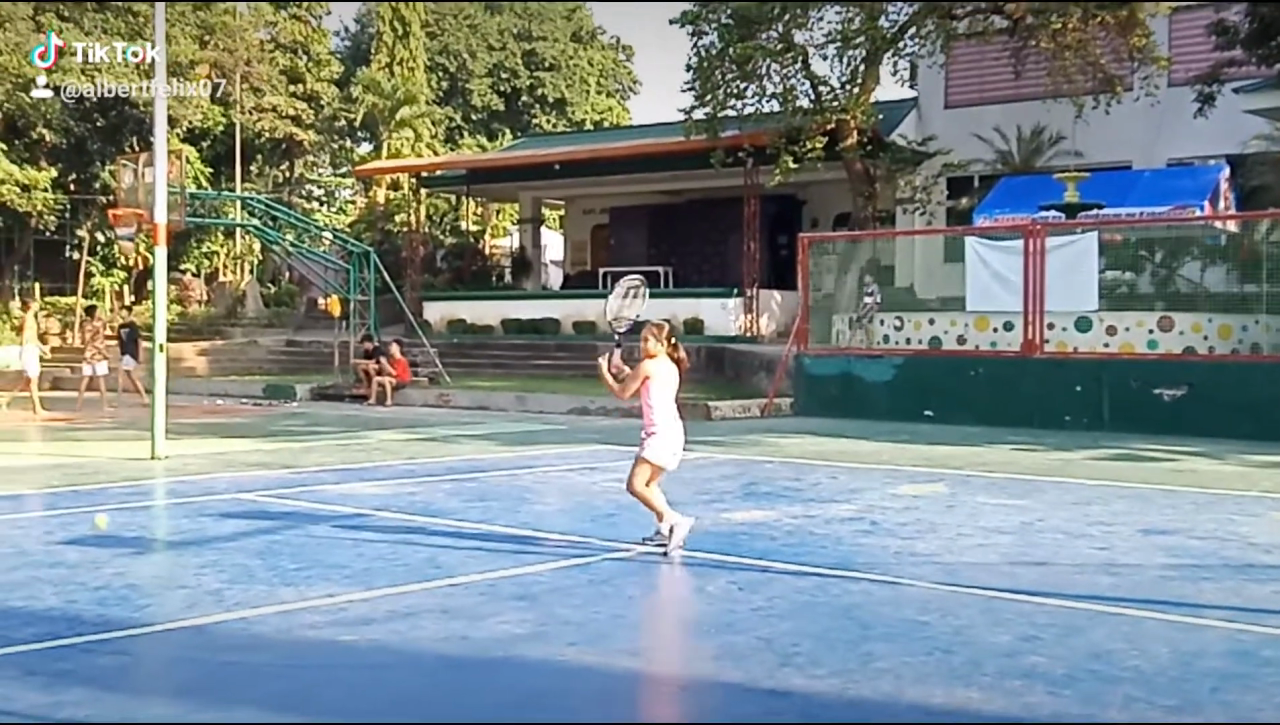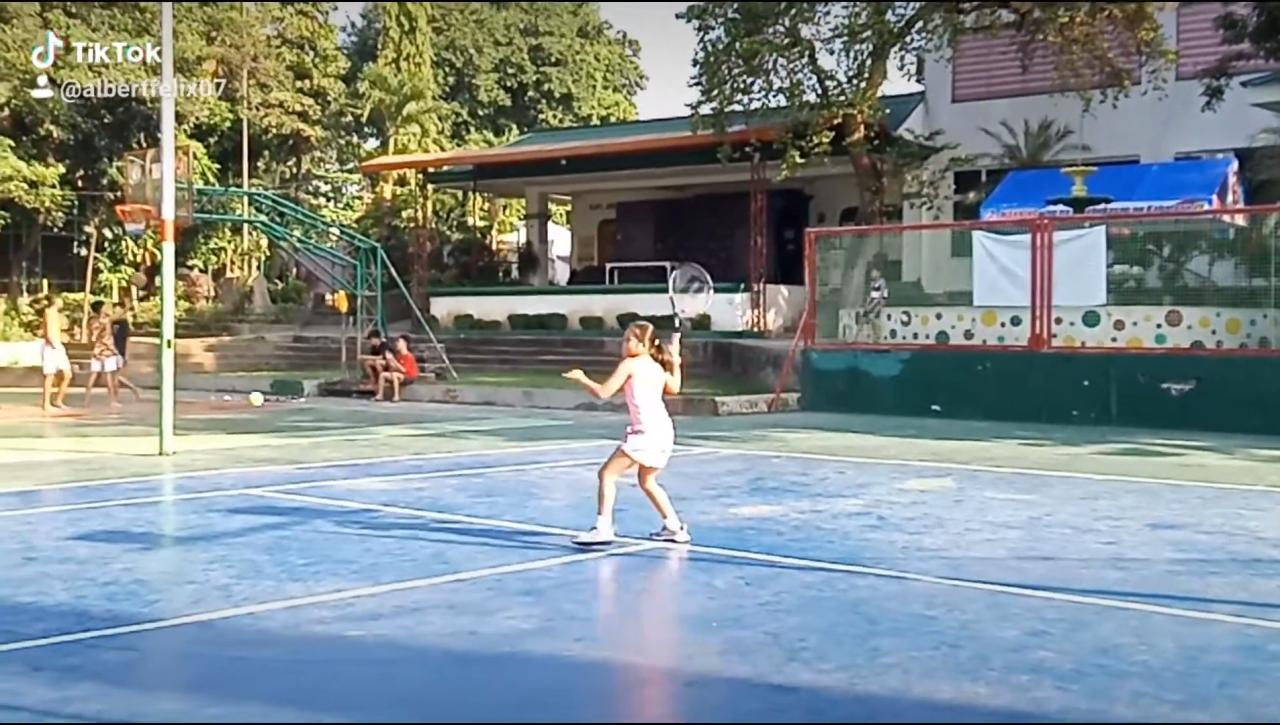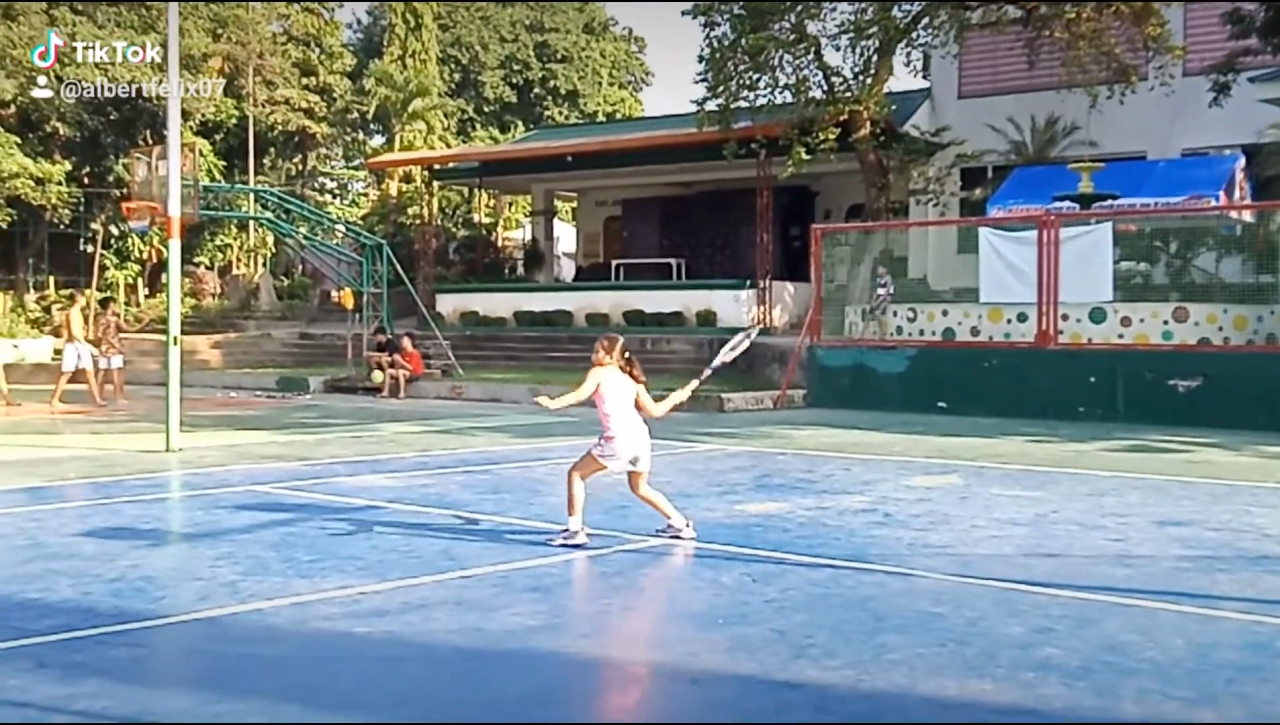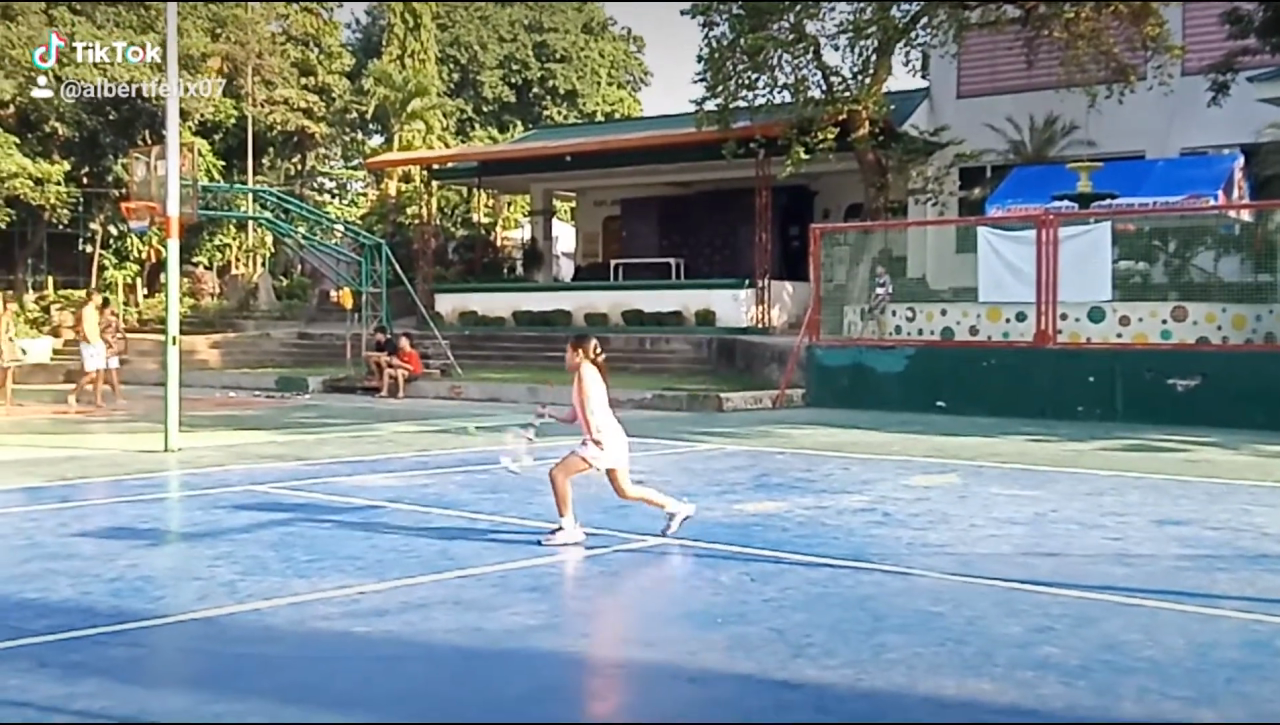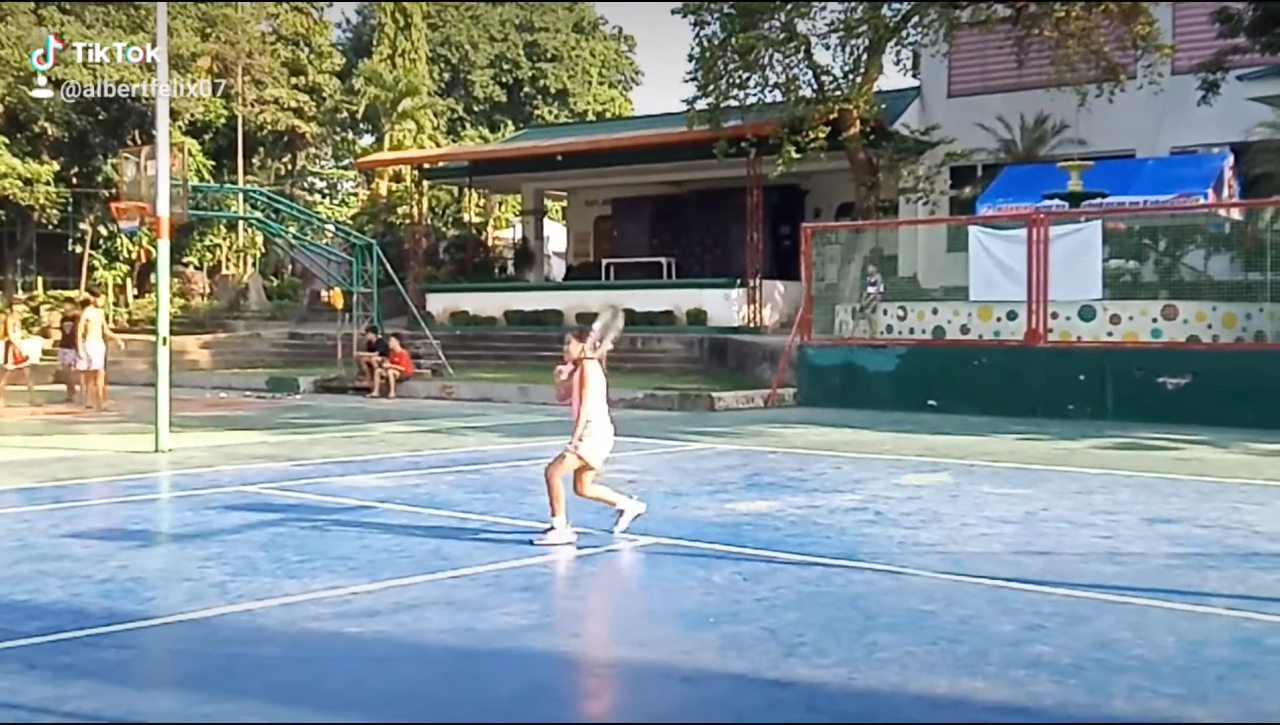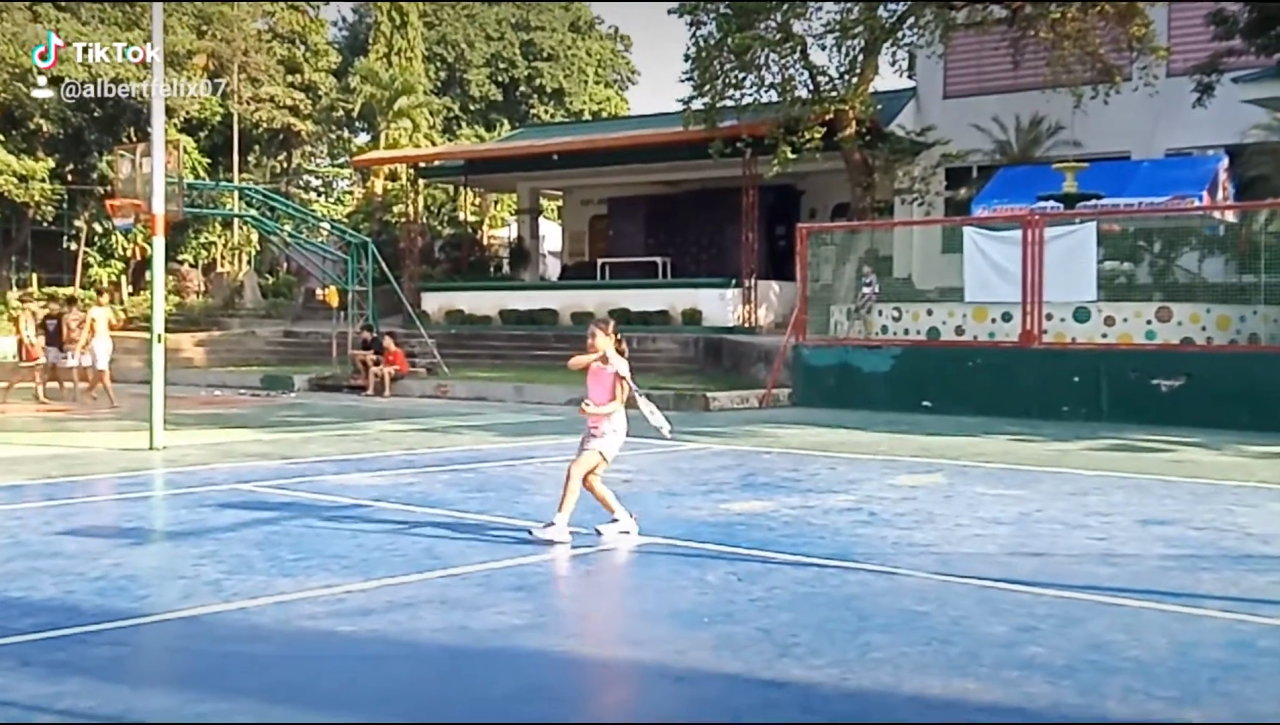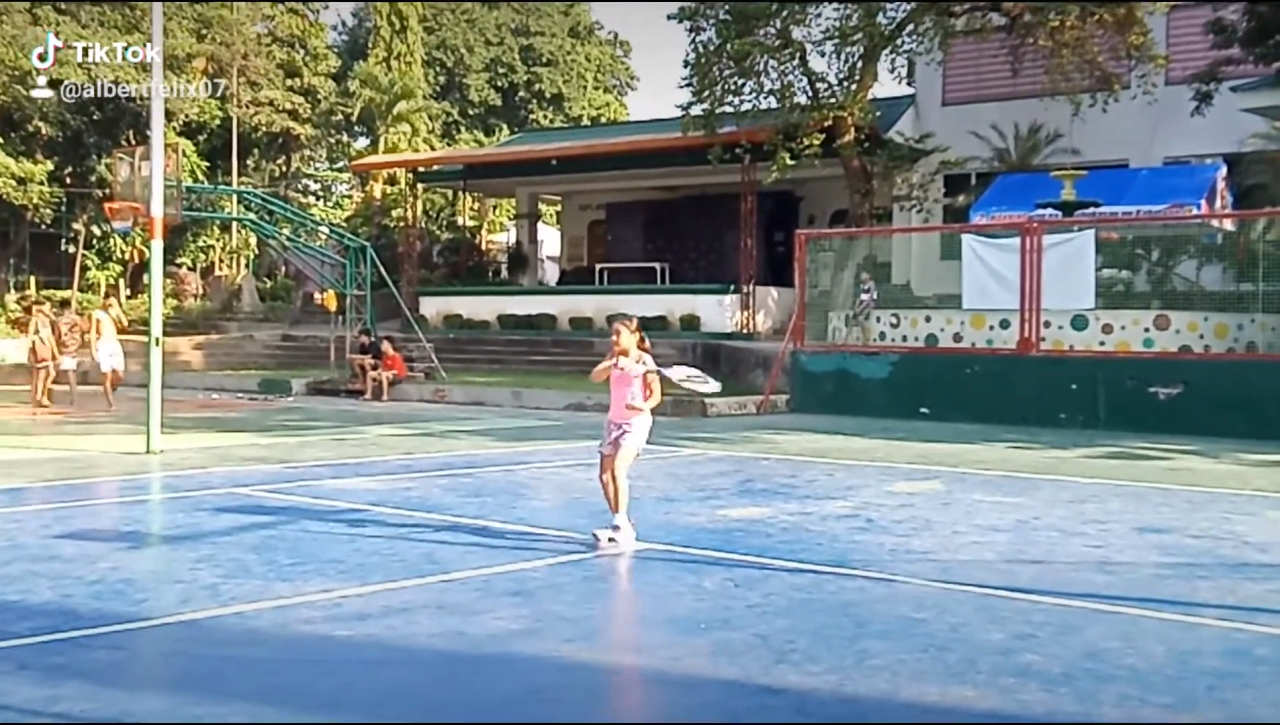
dt=0.2s
person 1, frame 1
left shoulder: (647, 365)
right shoulder: (671, 367)
left elbow: (623, 393)
left wrist: (605, 373)
right wrist: (623, 371)
left hip: (660, 433)
right hip: (670, 432)
left knee: (635, 485)
right knee: (648, 484)
left ankle: (675, 520)
right ankle: (666, 530)
person 1, frame 2
left shoulder: (629, 364)
right shoulder: (658, 368)
left elbow: (603, 392)
right elbow: (674, 388)
left wrist: (581, 378)
right wrist: (675, 360)
left hip: (645, 432)
right hip: (663, 430)
left knee: (607, 474)
right knee: (647, 481)
left ankle: (603, 527)
right ankle: (675, 527)
person 1, frame 3
left shoulder: (599, 373)
right shoulder: (631, 381)
left elbow: (581, 393)
right elbow: (655, 411)
left wrist: (554, 403)
right wrist: (679, 396)
left hip: (619, 439)
right hip: (640, 437)
left knee: (576, 474)
right knee: (640, 487)
left ankle: (575, 529)
right ankle: (680, 524)
person 1, frame 4
left shoulder: (584, 369)
right shoulder: (592, 373)
left elbow: (585, 399)
right elbow: (574, 416)
left wrist: (592, 432)
right wrist: (552, 416)
left hip: (601, 439)
right hip: (614, 438)
left knee: (557, 474)
right knee: (625, 490)
left ankle: (568, 528)
right ankle: (676, 507)
person 1, frame 5
left shoulder: (590, 367)
right shoulder: (579, 368)
left elbow: (586, 404)
right elbow: (570, 398)
left wrist: (576, 434)
right wrist: (565, 373)
left hip: (595, 434)
right hip: (594, 434)
left knee: (553, 472)
right knee: (583, 487)
left ankle: (560, 528)
right ankle: (627, 504)
person 1, frame 6
left shoulder: (619, 364)
right shoulder: (596, 360)
left elbow: (619, 402)
right elbow: (572, 363)
left wrist: (596, 410)
right wrist: (600, 356)
left hip: (611, 429)
right hip: (594, 429)
left knee: (575, 470)
right knee: (590, 480)
left ankle: (560, 525)
right ankle: (623, 519)
person 1, frame 7
left shoulder: (645, 361)
right shoulder: (615, 358)
left elbow: (656, 396)
right elbow: (594, 377)
left wrist: (643, 406)
right wrist: (611, 364)
left hip: (636, 424)
right hip: (614, 423)
left knee: (618, 469)
right knee: (605, 475)
left ankle: (620, 523)
right ankle: (622, 525)
